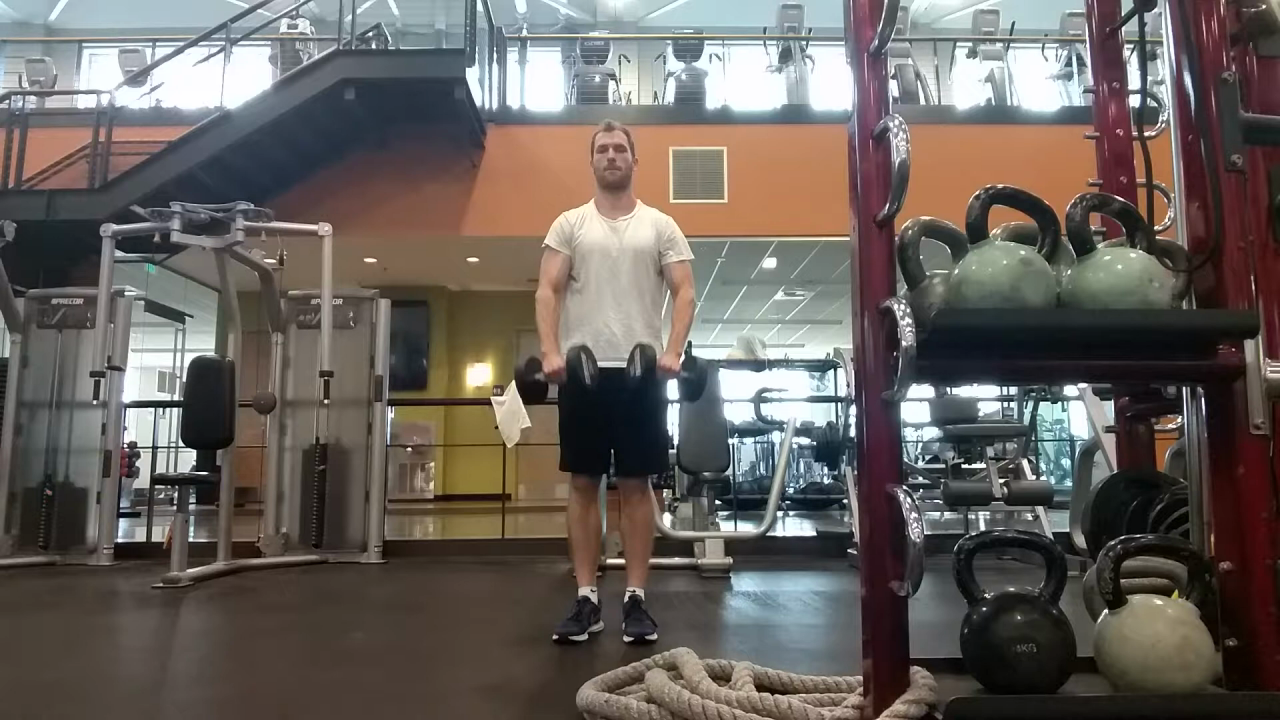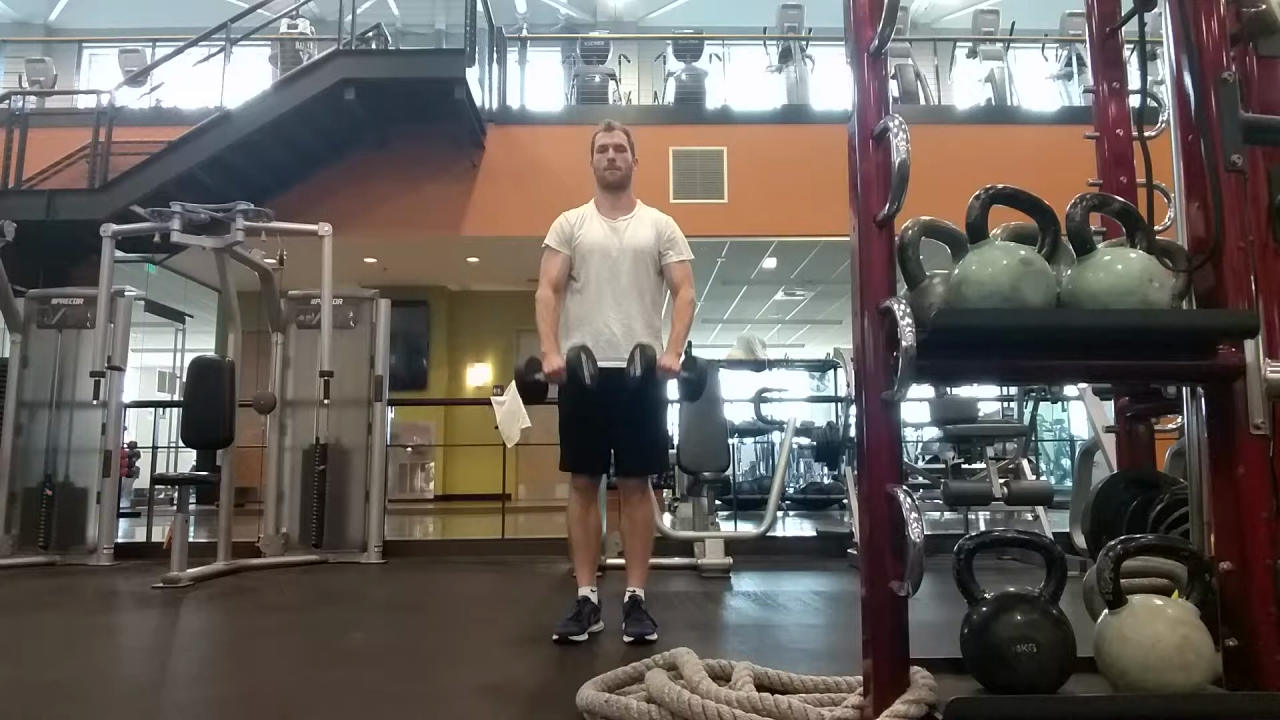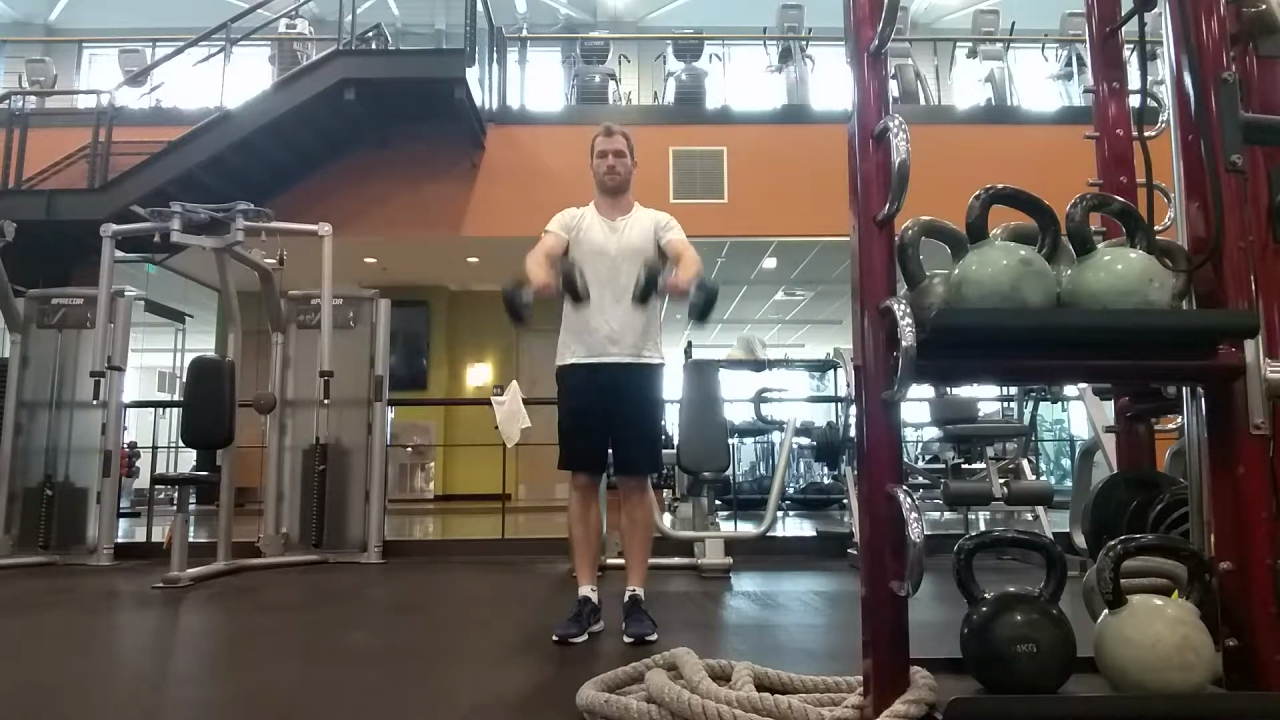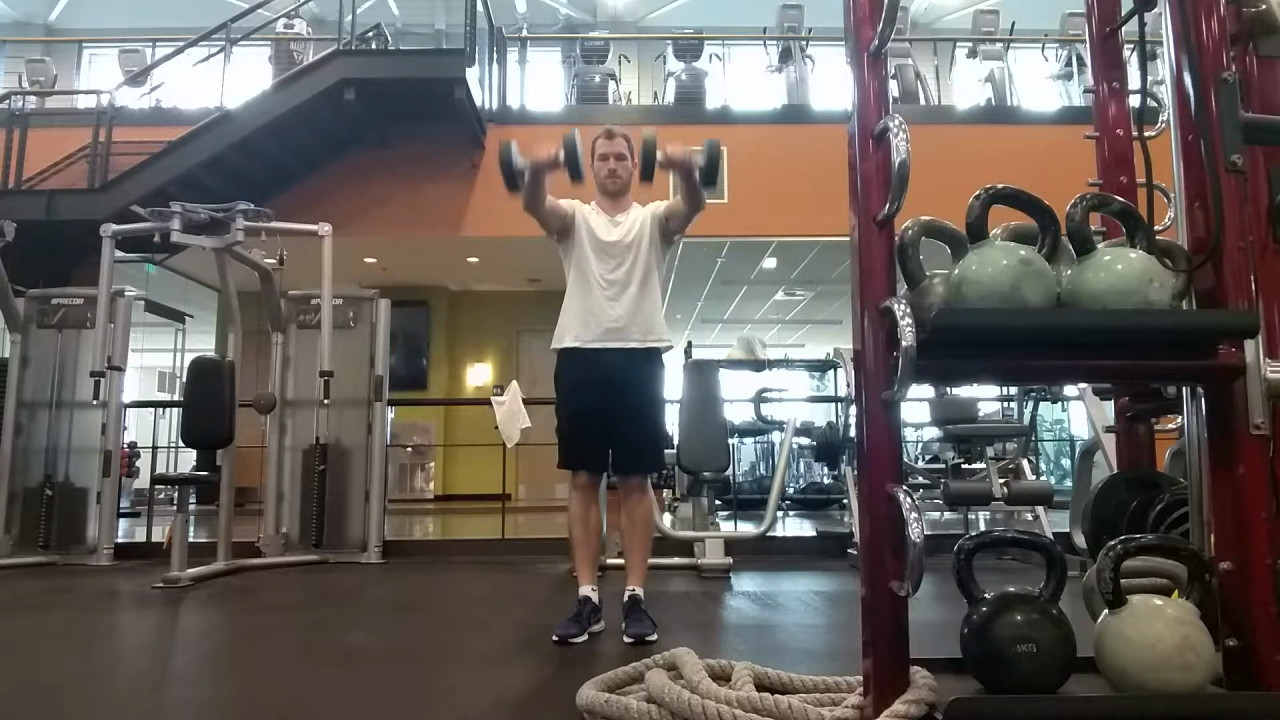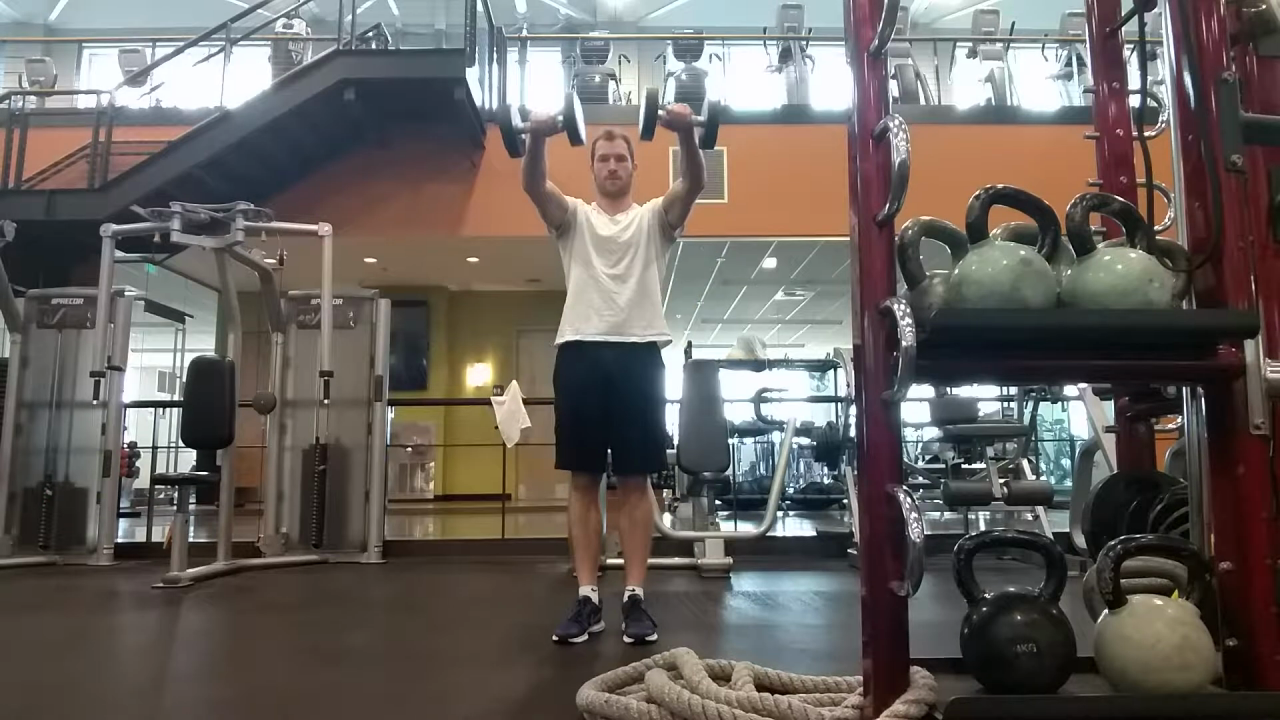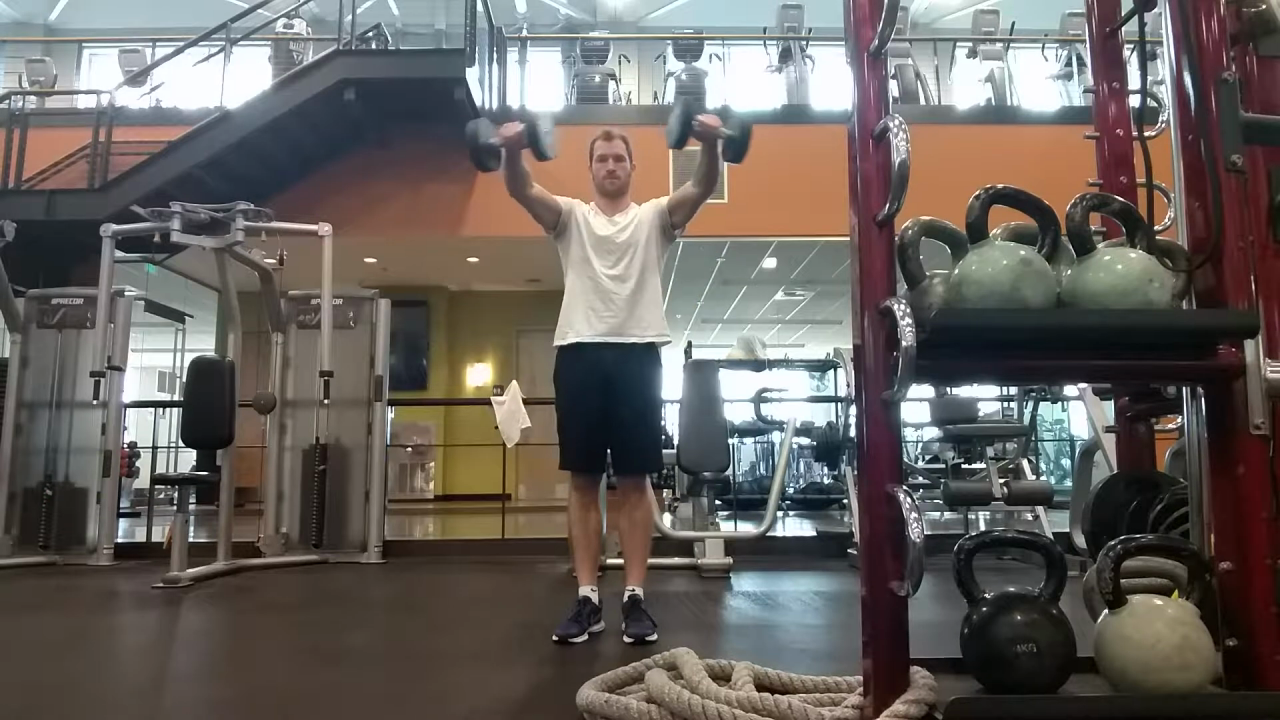
dt=0.3s
person 1, frame 1
left shoulder: (660, 225)
right shoulder: (569, 223)
left elbow: (684, 292)
right elbow: (548, 291)
left wrist: (673, 351)
right wrist: (550, 351)
left knee: (636, 484)
right knee: (583, 483)
left ankle: (635, 598)
right ankle: (586, 599)
person 1, frame 2
left shoulder: (660, 225)
right shoulder: (569, 224)
left elbow: (684, 291)
right elbow: (548, 290)
left wrist: (672, 351)
right wrist: (551, 351)
left knee: (636, 485)
right knee: (583, 483)
left ankle: (635, 598)
right ankle: (586, 599)
person 1, frame 3
left shoulder: (656, 222)
right shoulder: (571, 221)
left elbow: (686, 255)
right elbow: (542, 254)
left wrist: (685, 272)
right wrist: (539, 271)
left hip: (638, 364)
right hip: (581, 363)
left knee: (635, 481)
right knee: (583, 480)
left ankle: (635, 597)
right ankle: (587, 598)
person 1, frame 4
left shoulder: (655, 216)
right shoulder: (573, 215)
left elbow: (690, 204)
right elbow: (536, 205)
left wrist: (686, 171)
right wrist: (537, 172)
left hip: (639, 355)
right hip: (581, 355)
left knee: (635, 480)
right knee: (583, 479)
left ankle: (634, 597)
right ankle: (587, 597)
person 1, frame 5
left shoulder: (656, 217)
right shoulder: (572, 216)
left elbow: (694, 183)
right elbow: (533, 184)
left wrist: (686, 134)
right wrist: (537, 138)
left hip: (638, 353)
right hip: (581, 353)
left knee: (635, 481)
right knee: (583, 480)
left ankle: (634, 597)
right ankle: (587, 597)
person 1, frame 6
left shoulder: (656, 217)
right shoulder: (570, 216)
left elbow: (703, 186)
right elbow: (520, 189)
left wrist: (708, 142)
right wrist: (513, 149)
left hip: (637, 353)
right hip: (580, 354)
left knee: (635, 480)
right knee: (583, 480)
left ankle: (634, 597)
right ankle: (587, 597)
